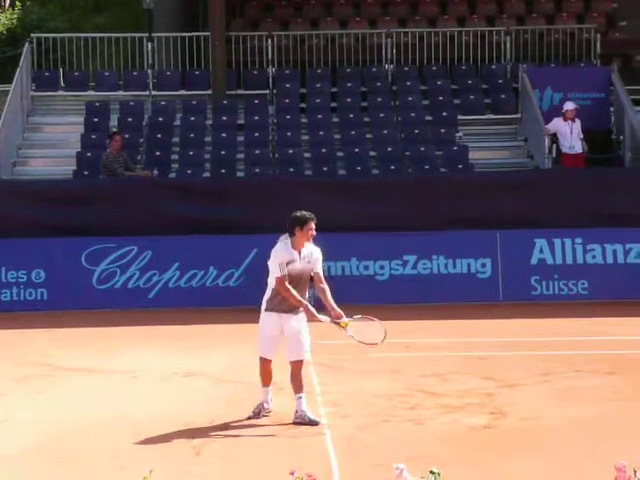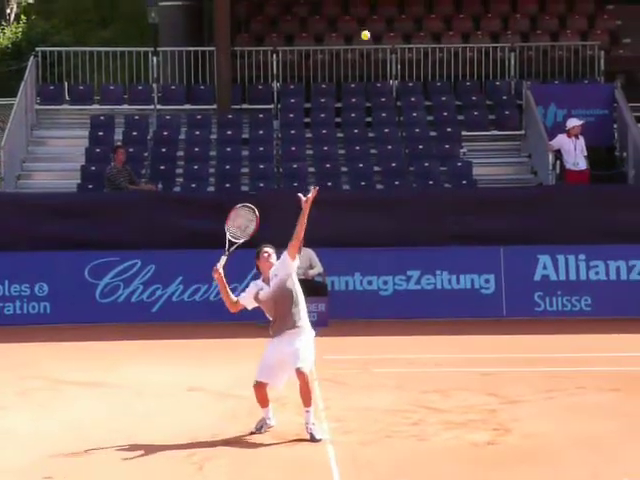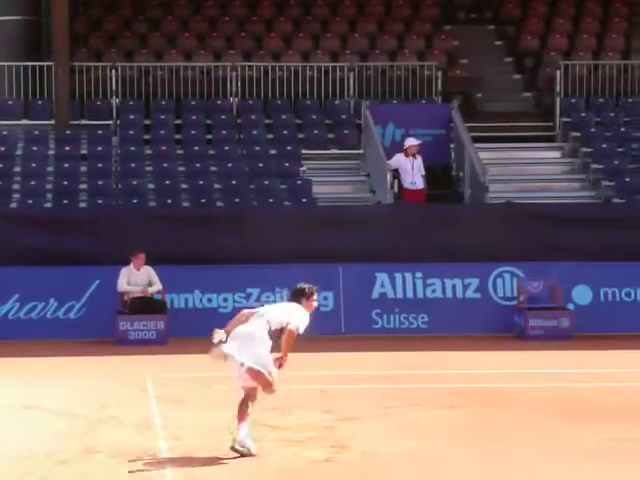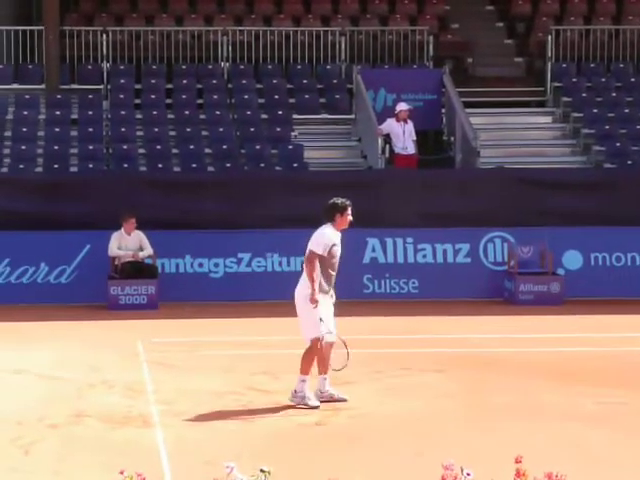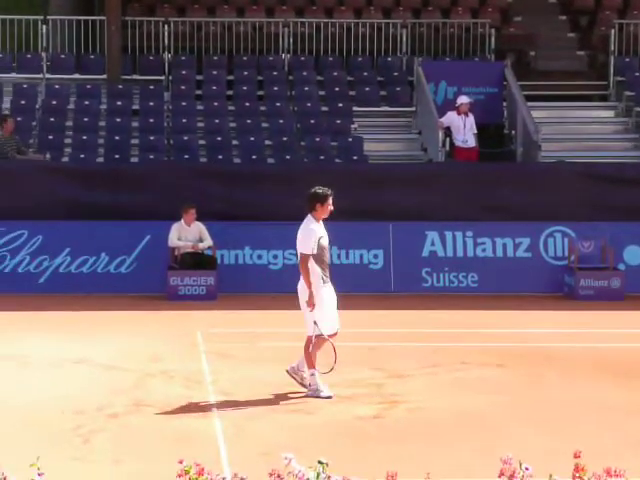
dt=1s
person 1, frame 1
left shoulder: (314, 253)
right shoulder: (279, 252)
left elbow: (320, 283)
right elbow: (283, 287)
left wrist: (332, 307)
right wrist: (306, 306)
left hip: (298, 315)
right hip: (272, 312)
left knee: (297, 363)
right knee: (265, 361)
left ankle: (301, 411)
right ankle: (266, 402)
person 1, frame 2
left shoulder: (285, 267)
right shoulder: (255, 289)
left elbow: (297, 239)
right elbow: (232, 306)
left wrist: (306, 208)
right wrist: (221, 281)
left hip: (300, 335)
right hip: (278, 340)
left knee: (303, 375)
right knee: (259, 385)
left ankle: (310, 423)
right ankle: (267, 418)
person 1, frame 3
left shoulder: (276, 307)
right shoulder: (302, 314)
left elbow: (245, 314)
right elbow: (290, 332)
left wrist: (225, 332)
right wrist: (283, 357)
left hip: (240, 333)
right hip: (256, 336)
left knee: (251, 392)
right knee: (268, 386)
left ankle: (242, 438)
person 1, frame 4
left shoulder: (334, 235)
right shoulder: (325, 234)
right elbow: (309, 261)
right wrist: (314, 290)
left hip: (324, 296)
right hip: (312, 296)
left knee: (328, 342)
right knee: (317, 342)
left ankle: (323, 389)
right ankle: (300, 391)
person 1, frame 5
left shoulder: (318, 225)
right shoulder: (309, 229)
right elbow: (304, 263)
right wrist: (311, 292)
left hip: (324, 287)
right hip: (314, 289)
left knee: (329, 332)
right knee: (316, 335)
left ankle: (299, 367)
right ankle: (313, 383)
